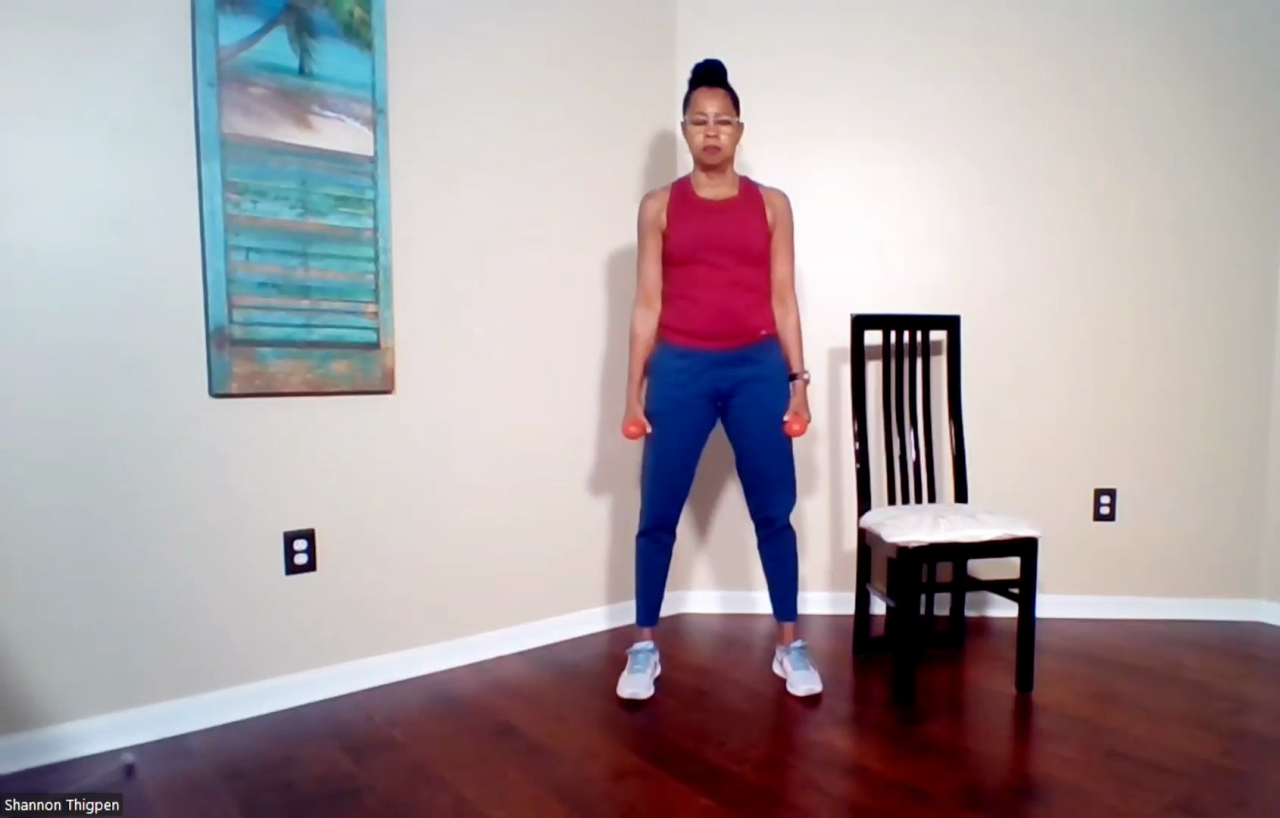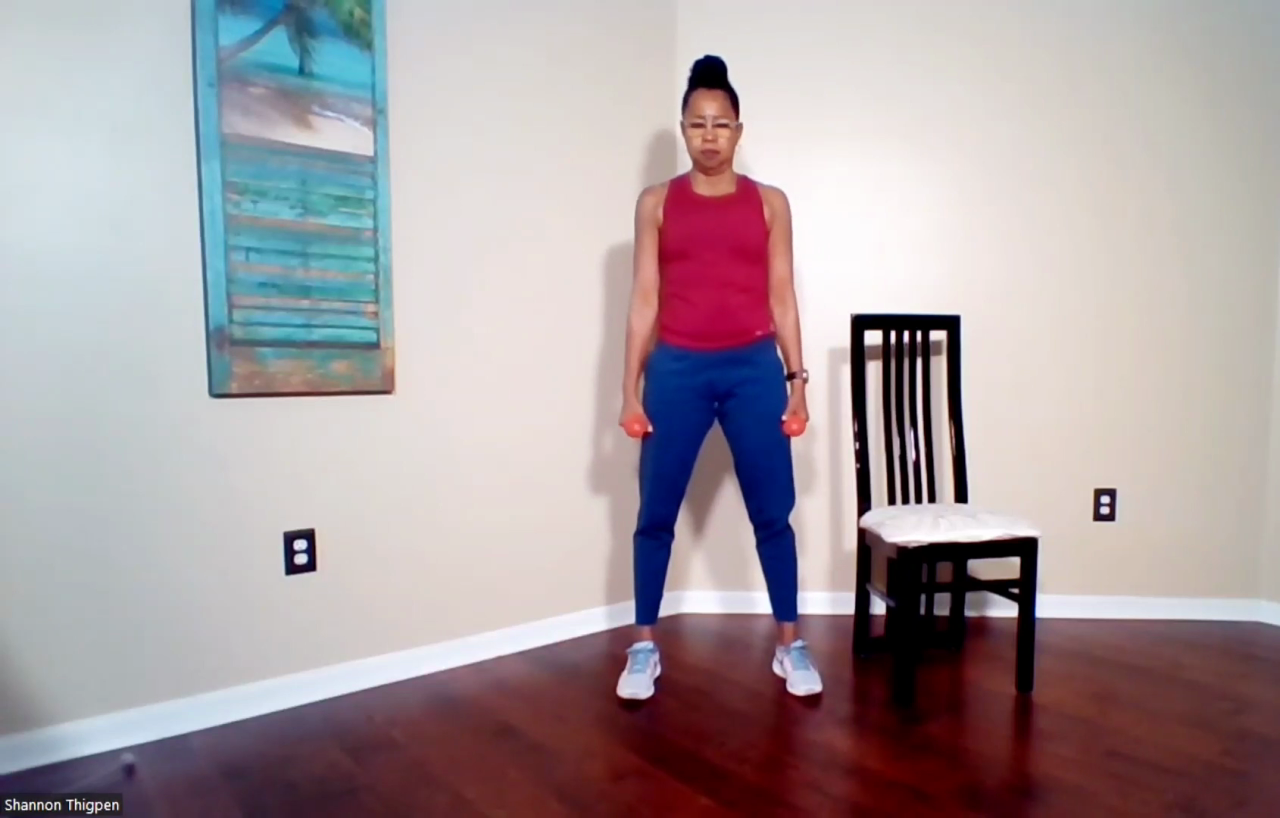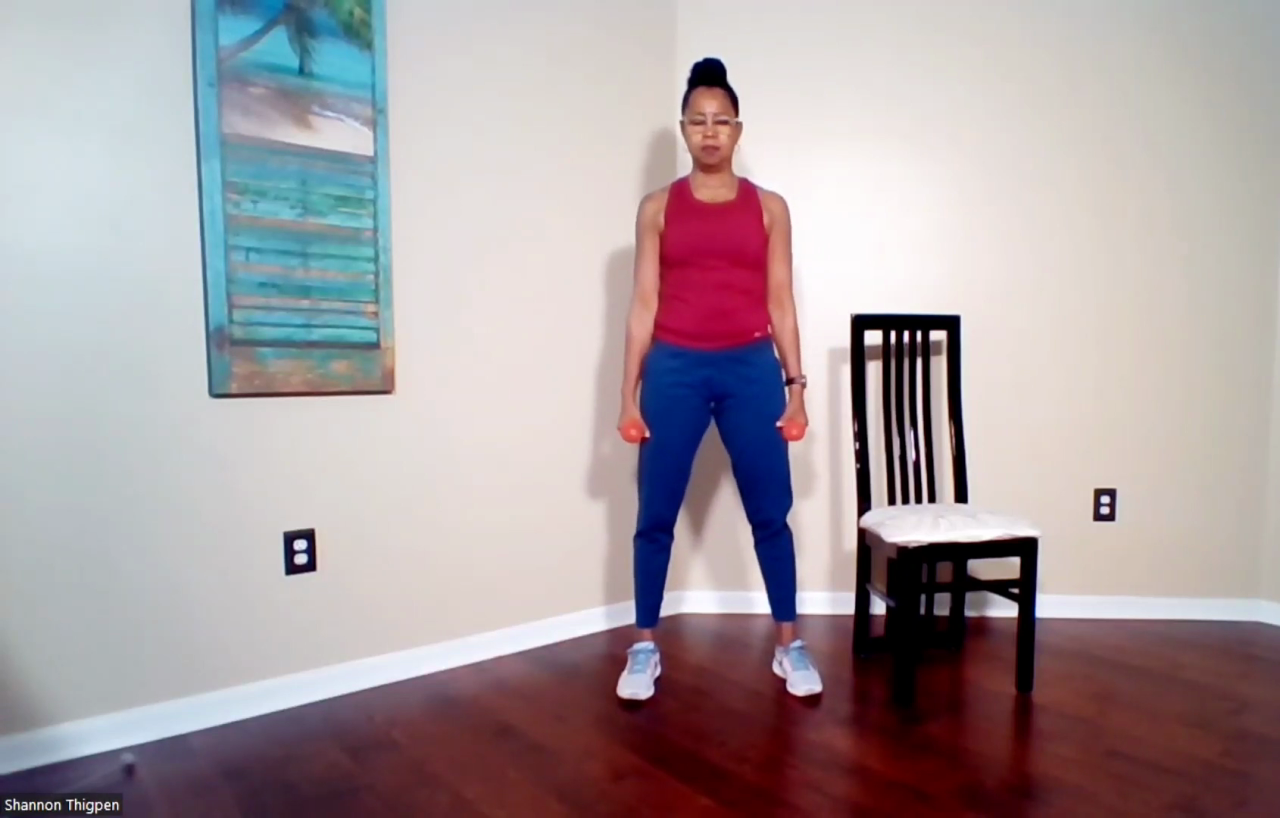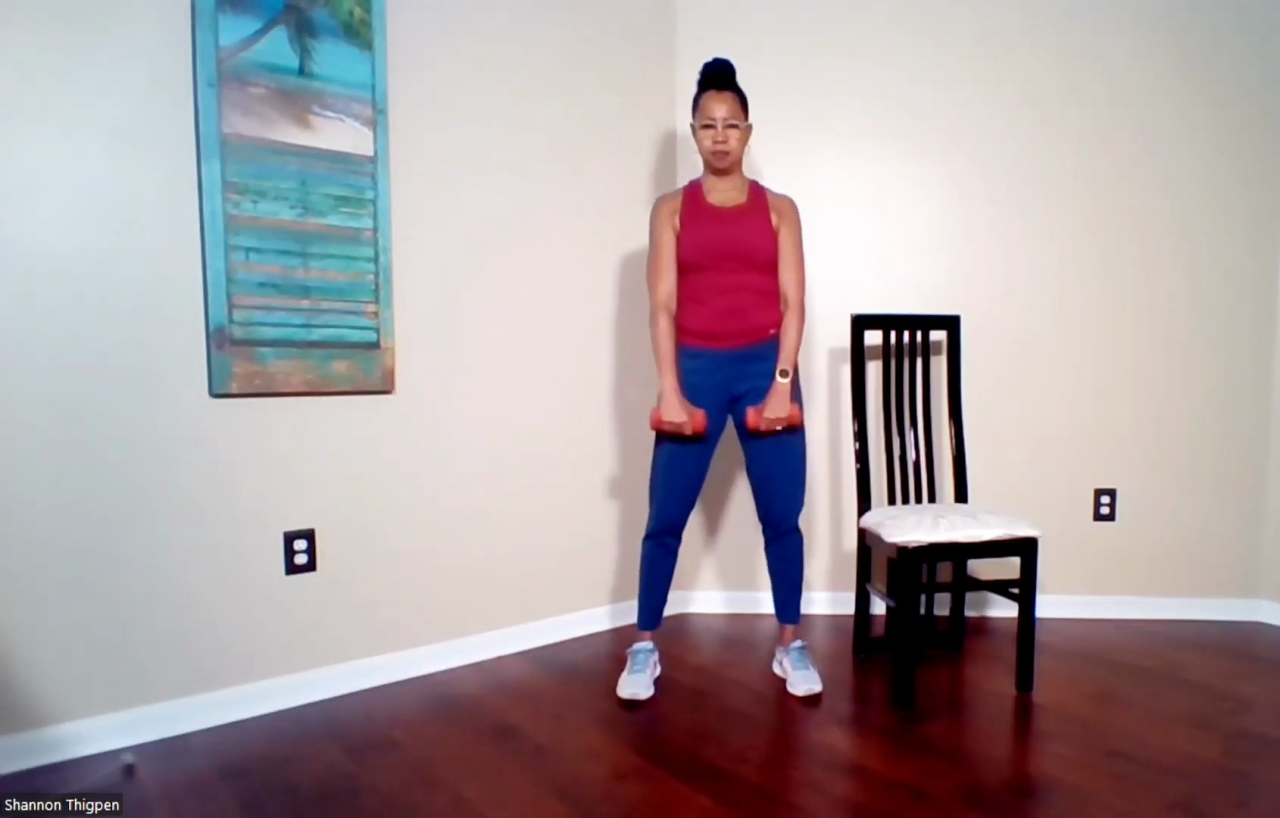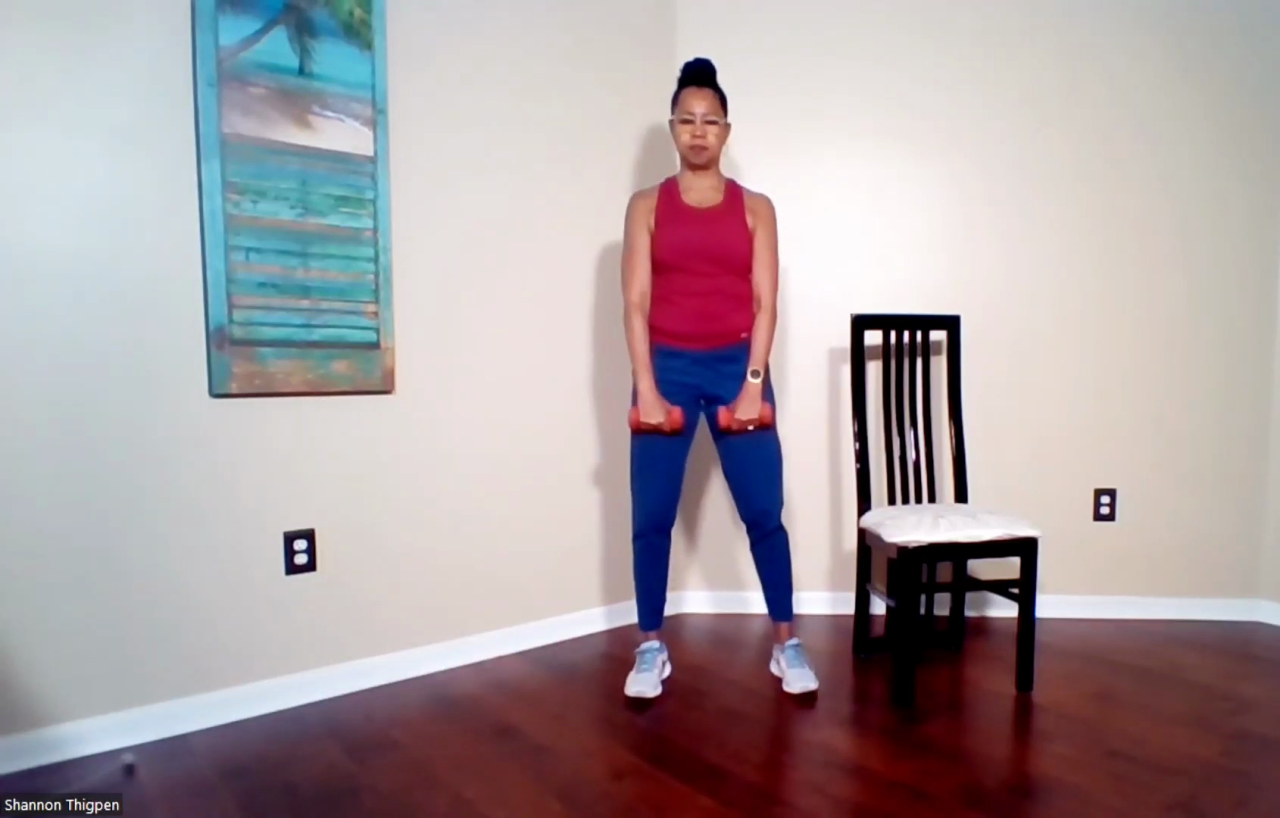
dt=0.7s
person 1, frame 1
left shoulder: (771, 204)
right shoulder: (659, 206)
left elbow: (783, 298)
right elbow: (648, 302)
left wrist: (799, 380)
right wrist: (634, 391)
left hip: (757, 369)
right hip: (681, 370)
left knee: (773, 511)
right knee: (659, 513)
left ankle: (790, 644)
right ankle: (644, 646)
person 1, frame 2
left shoulder: (769, 202)
right shoulder: (657, 202)
left elbow: (782, 296)
right elbow: (644, 299)
left wrist: (797, 377)
right wrist: (630, 388)
left hip: (753, 369)
right hip: (677, 370)
left knee: (772, 513)
right knee: (656, 513)
left ankle: (790, 644)
right ankle: (644, 647)
person 1, frame 3
left shoulder: (769, 207)
right shoulder: (658, 207)
left elbow: (781, 302)
right elbow: (643, 304)
left wrist: (795, 385)
right wrist: (629, 394)
left hip: (751, 369)
right hip: (674, 369)
left knee: (770, 513)
right knee: (655, 515)
left ankle: (789, 644)
right ankle: (644, 647)
person 1, frame 4
left shoulder: (779, 208)
right shoulder: (671, 208)
left elbow: (793, 300)
right elbow: (662, 304)
left wrist: (783, 382)
right wrist: (670, 390)
left hip: (765, 367)
right hip: (696, 367)
left knee: (781, 515)
right knee: (666, 516)
left ankle: (790, 644)
right ankle: (644, 646)
person 1, frame 5
left shoulder: (755, 208)
right shoulder: (646, 205)
left elbow: (765, 301)
right elbow: (636, 303)
left wrist: (753, 383)
right wrist: (646, 387)
left hip: (736, 366)
right hip: (668, 368)
left knee: (763, 513)
right knee: (651, 516)
left ankle: (786, 643)
right ankle: (651, 647)
